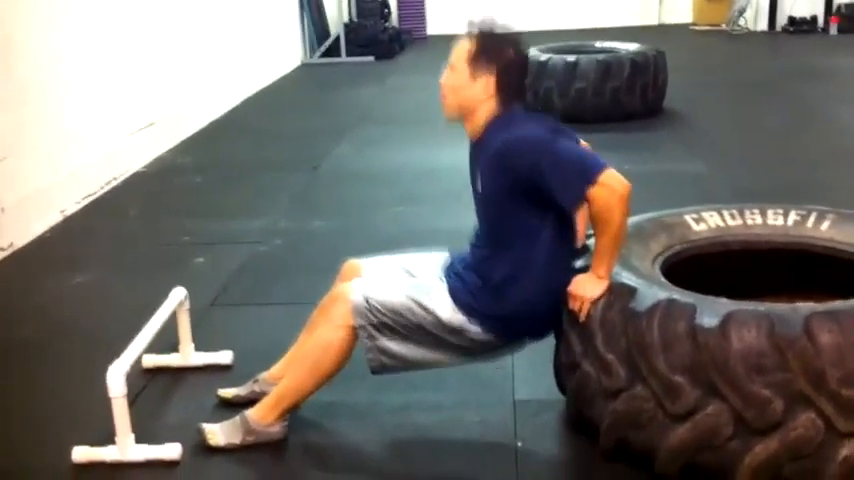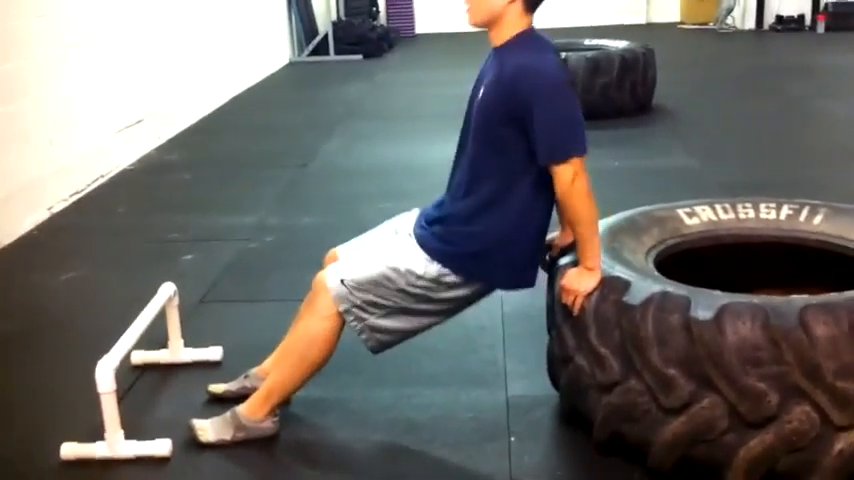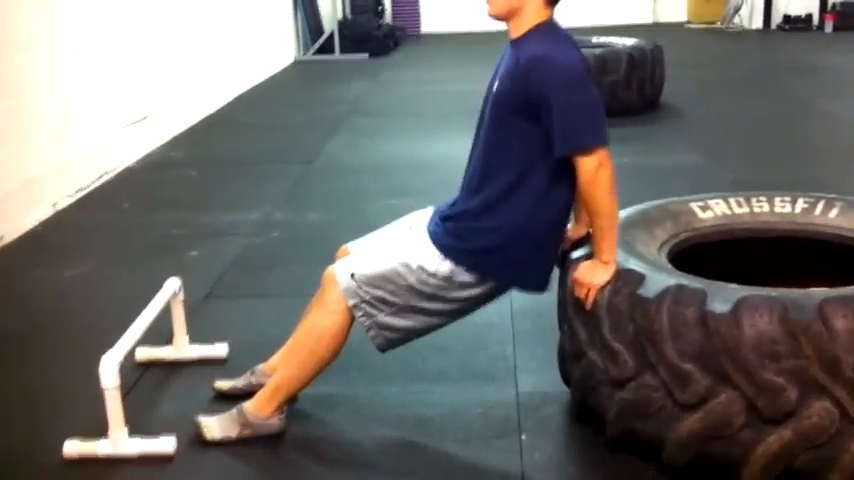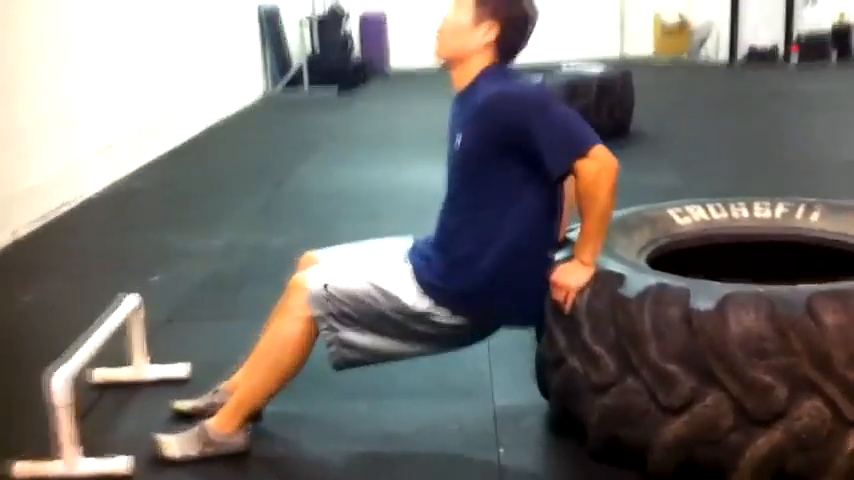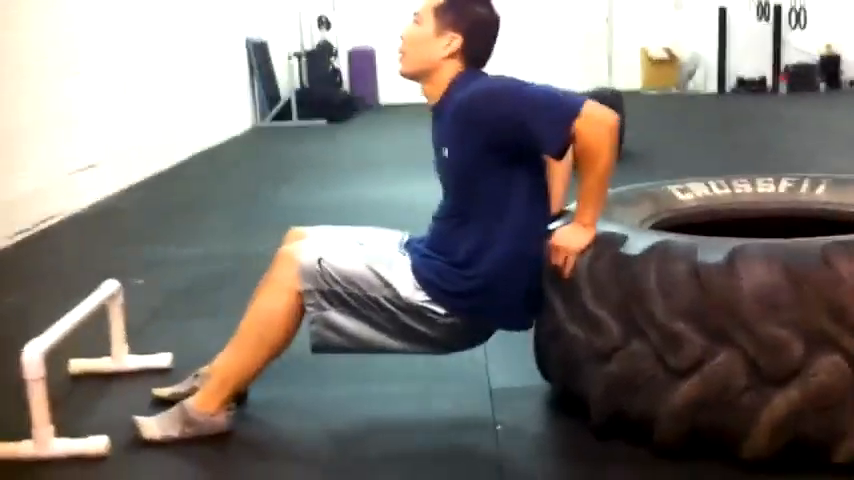
dt=0.4s
person 1, frame 1
left shoulder: (516, 145)
right shoulder: (504, 130)
left elbow: (613, 189)
right elbow: (578, 155)
left wrist: (598, 275)
right wrist: (567, 242)
left hip: (489, 308)
right hip: (476, 275)
left knee: (348, 301)
right knee: (353, 273)
left ankle: (263, 418)
right ankle: (275, 381)
person 1, frame 2
left shoulder: (533, 70)
right shoulder: (509, 57)
left elbow: (569, 171)
right elbow: (558, 155)
left wrist: (588, 266)
right wrist: (568, 234)
left hip: (465, 253)
right hip: (446, 225)
left knee: (332, 290)
right knee: (336, 264)
left ankle: (255, 413)
right ankle: (268, 374)
person 1, frame 3
left shoulder: (552, 62)
right shoulder: (528, 49)
left elbow: (593, 162)
right elbow: (577, 150)
left wrist: (604, 259)
right wrist: (578, 226)
left hip: (479, 250)
right hip: (460, 222)
left knee: (341, 284)
right knee: (348, 258)
left ankle: (261, 410)
right ankle: (275, 371)
person 1, frame 4
left shoulder: (506, 101)
right shoulder: (479, 96)
left elbow: (598, 165)
right elbow: (559, 161)
left wrist: (582, 262)
right wrist: (546, 241)
left hip: (459, 292)
right hip: (440, 263)
left knee: (306, 292)
right knee: (312, 265)
left ankle: (224, 427)
right ankle: (238, 390)
person 1, frame 5
left shoulder: (483, 102)
right shoulder: (457, 103)
left elbow: (600, 124)
right elbow: (553, 131)
left wrist: (582, 226)
right wrist: (546, 217)
left hip: (454, 295)
right hip: (439, 262)
left knee: (296, 265)
right knee: (300, 242)
left ankle: (206, 408)
right ankle: (220, 375)
